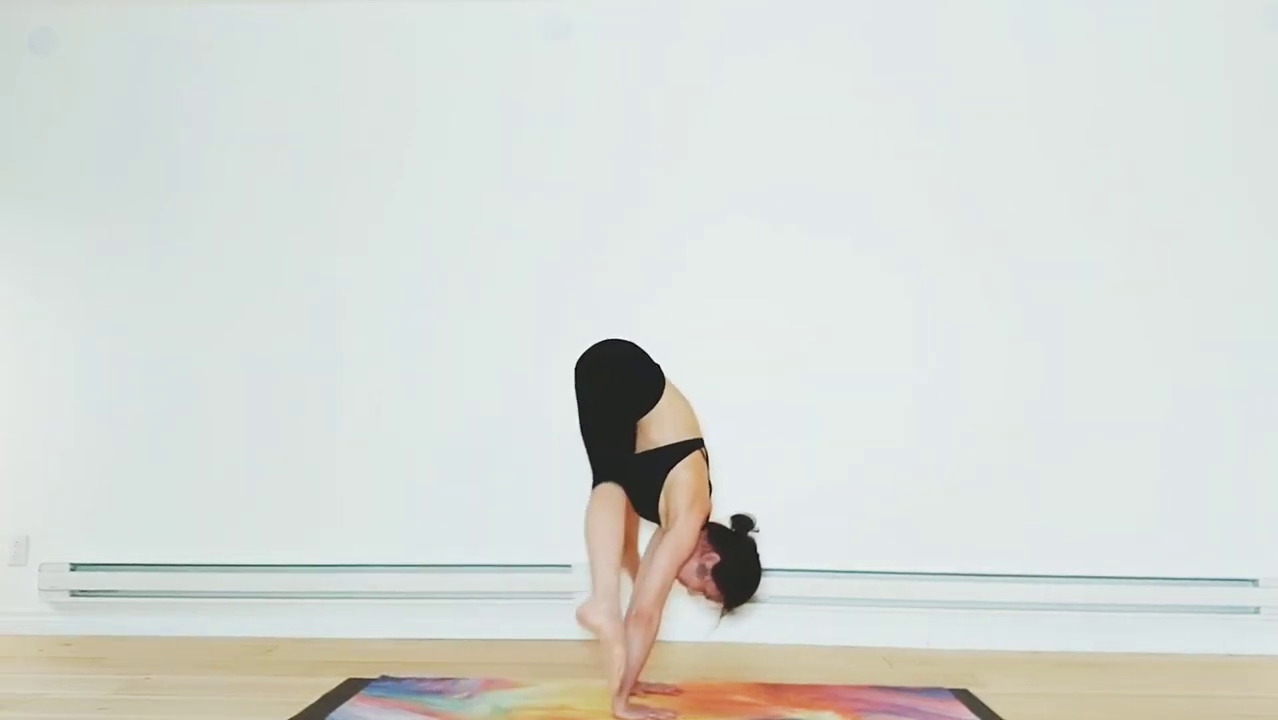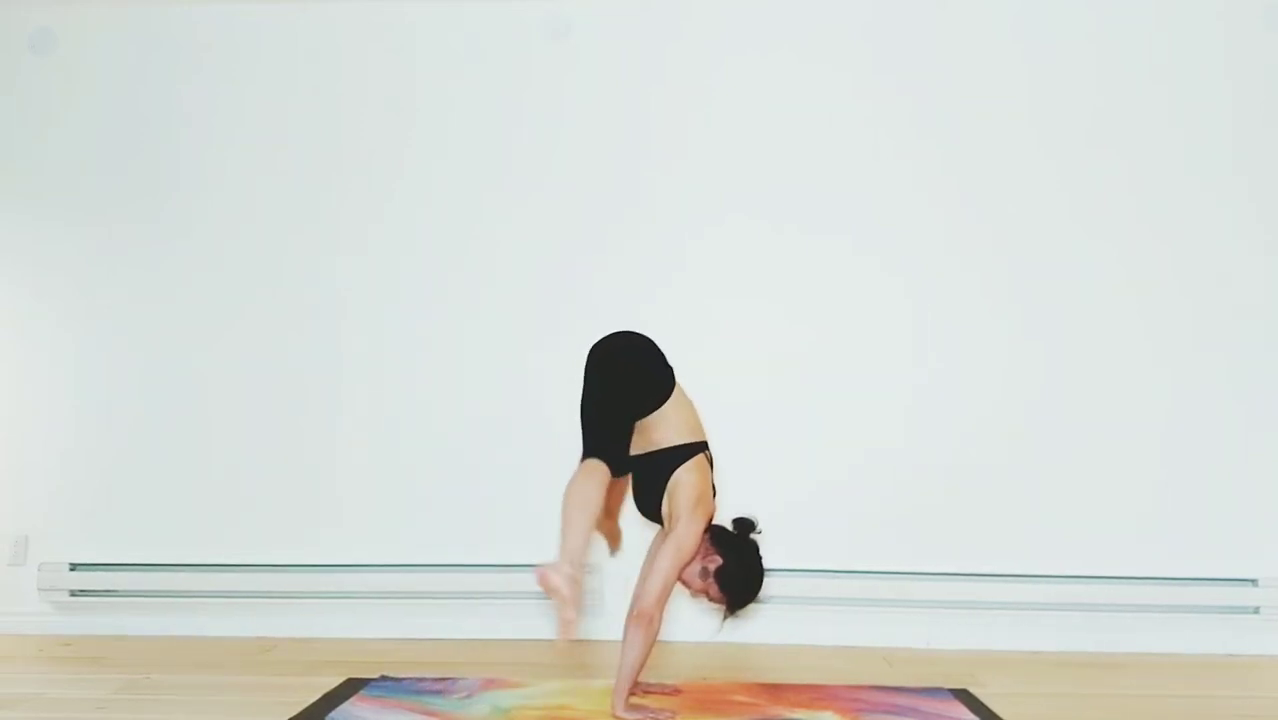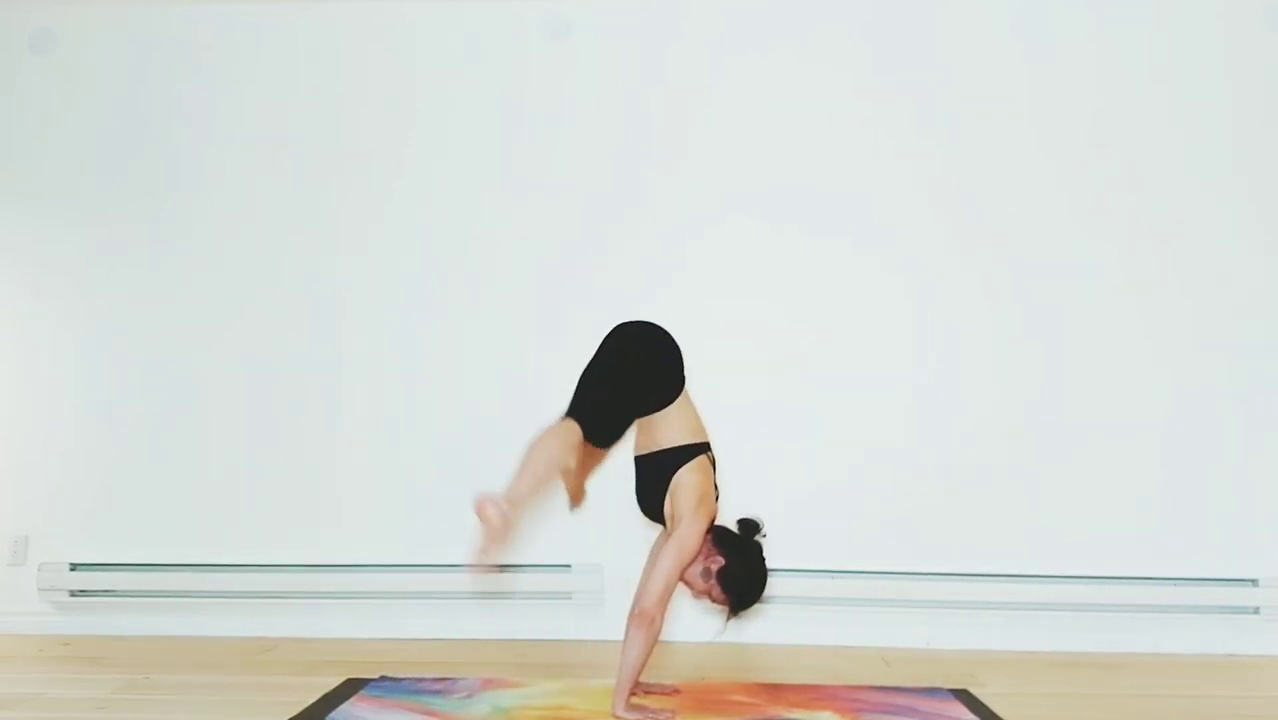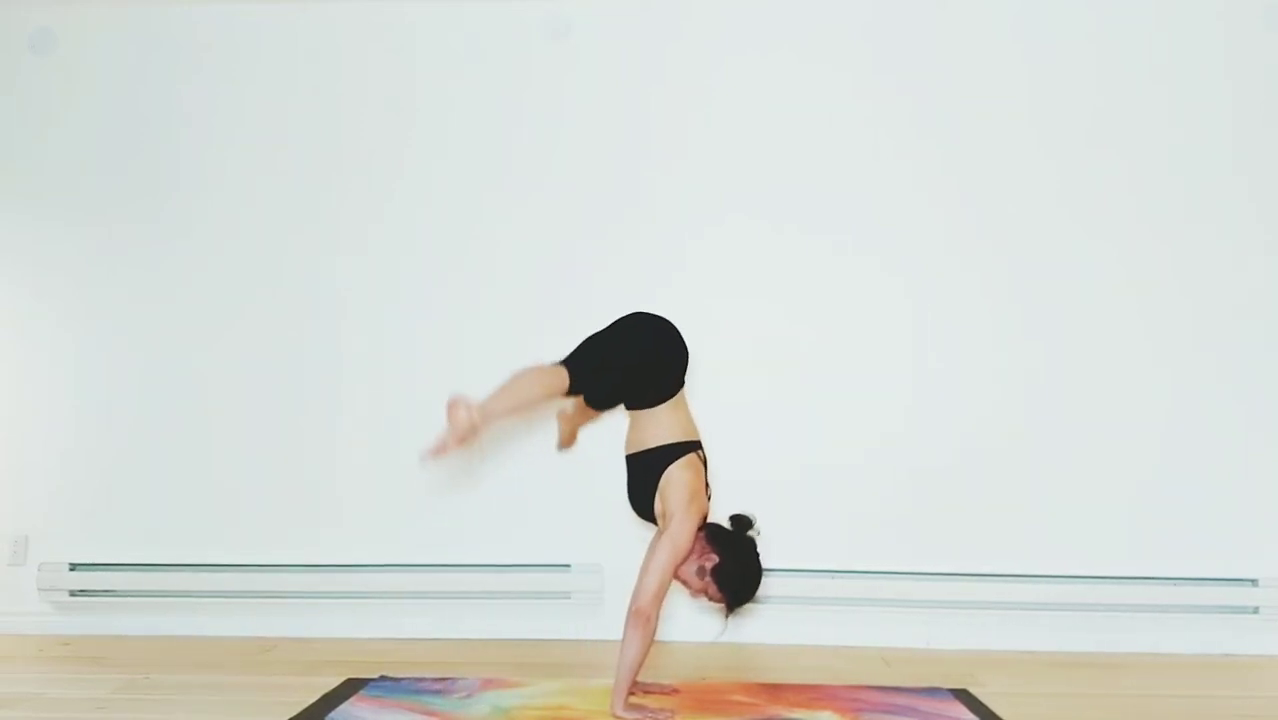
dt=0.2s
person 1, frame 1
left shoulder: (678, 517)
right shoulder: (688, 521)
left elbow: (645, 605)
right elbow: (645, 611)
left wrist: (630, 682)
left hip: (625, 380)
right hip: (614, 369)
left knee: (624, 482)
right knee: (613, 480)
right ankle: (604, 604)
person 1, frame 2
left shoulder: (684, 519)
right shoulder: (691, 527)
left elbow: (644, 606)
right elbow: (645, 611)
left wrist: (627, 684)
left hip: (637, 372)
left knee: (617, 465)
right knee: (600, 462)
left ankle: (605, 516)
person 1, frame 3
left shoulder: (688, 520)
right shoulder: (694, 522)
right elbow: (646, 612)
left wrist: (629, 681)
left hip: (652, 367)
left knee: (597, 436)
left ankle: (575, 469)
person 1, frame 4
left shoulder: (682, 519)
right shoulder: (685, 521)
right elbow: (642, 611)
left wrist: (629, 681)
left hip: (651, 357)
left knee: (592, 401)
